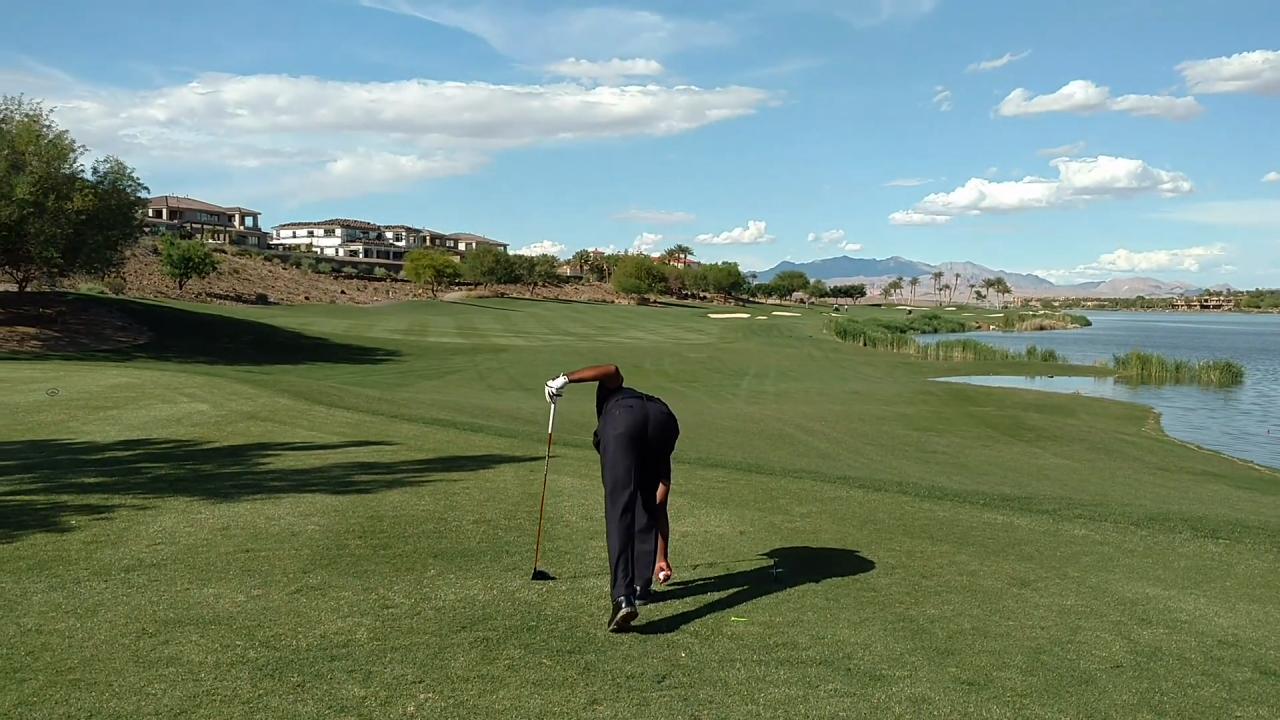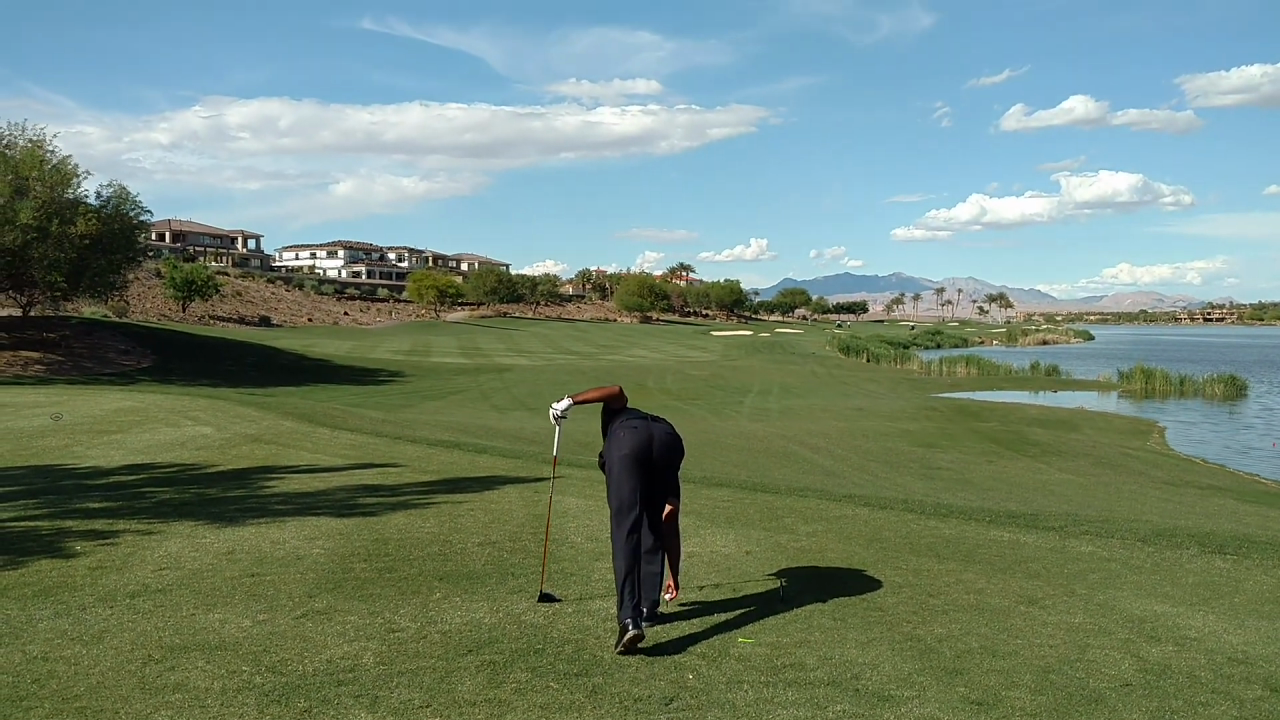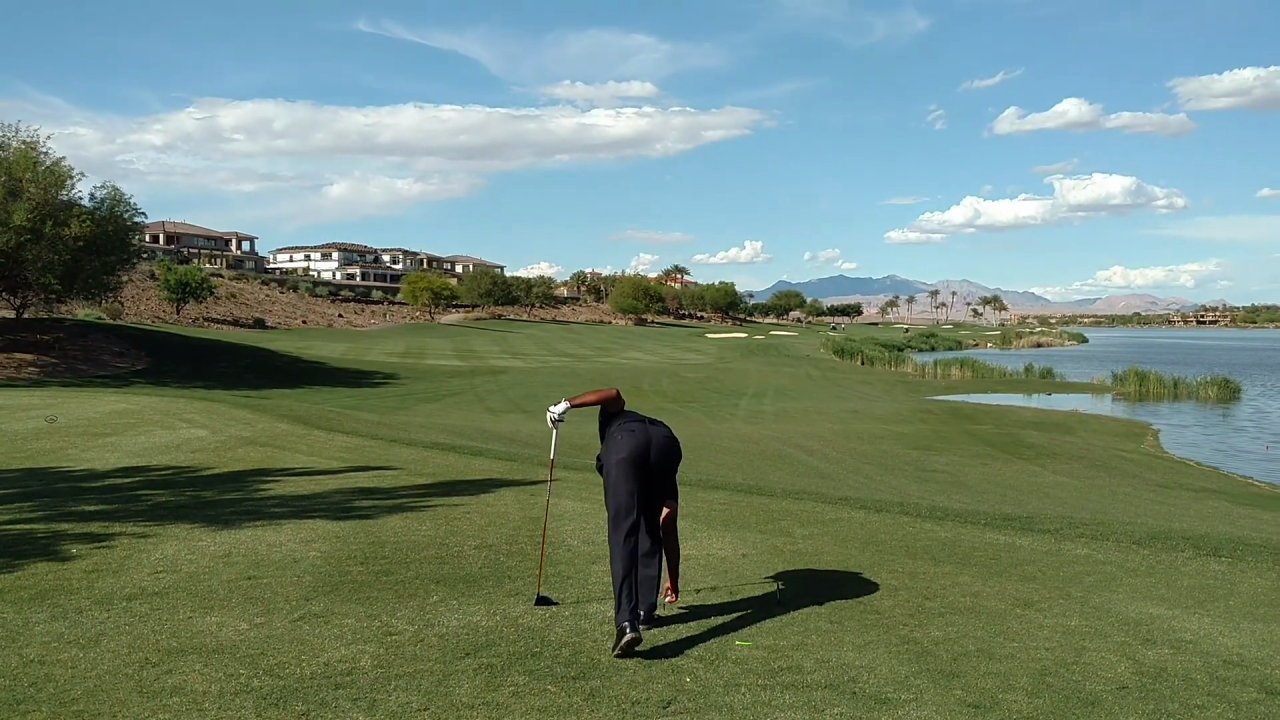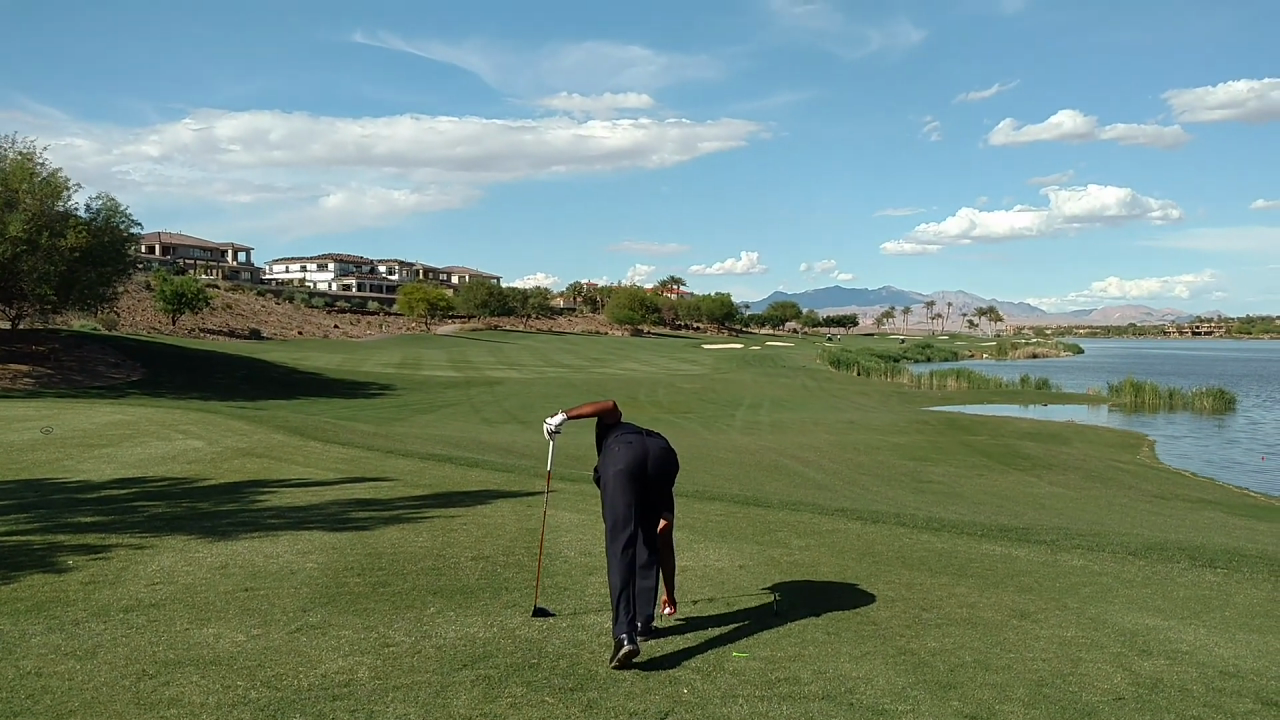
dt=0.5s
person 1, frame 1
left shoulder: (613, 399)
right shoulder: (655, 438)
left elbow: (612, 371)
right elbow: (660, 507)
left wrist: (566, 378)
right wrist: (661, 559)
left hip: (622, 418)
right hip: (664, 422)
left knee: (619, 510)
right knee: (647, 505)
left ankle: (623, 597)
right ankle: (641, 585)
person 1, frame 2
left shoulder: (618, 420)
left elbow: (617, 392)
right elbow: (670, 526)
left wrist: (570, 401)
right wrist: (674, 577)
left hip: (627, 439)
right hip: (669, 442)
left knee: (625, 532)
right knee: (654, 527)
left ankle: (629, 620)
right ankle: (648, 607)
person 1, frame 3
left shoulder: (615, 423)
left elbow: (613, 395)
right elbow: (669, 528)
left wrist: (567, 404)
right wrist: (673, 580)
left hip: (624, 442)
right hip: (666, 445)
left knee: (622, 535)
right knee: (651, 530)
left ankle: (627, 623)
right ankle: (645, 611)
person 1, frame 4
left shoulder: (612, 434)
left elbow: (610, 407)
right elbow: (665, 542)
left wrist: (564, 416)
right wrist: (669, 593)
left hip: (622, 454)
right hip: (664, 457)
left knee: (620, 547)
right knee: (649, 542)
left ankle: (624, 635)
right ankle: (643, 622)
